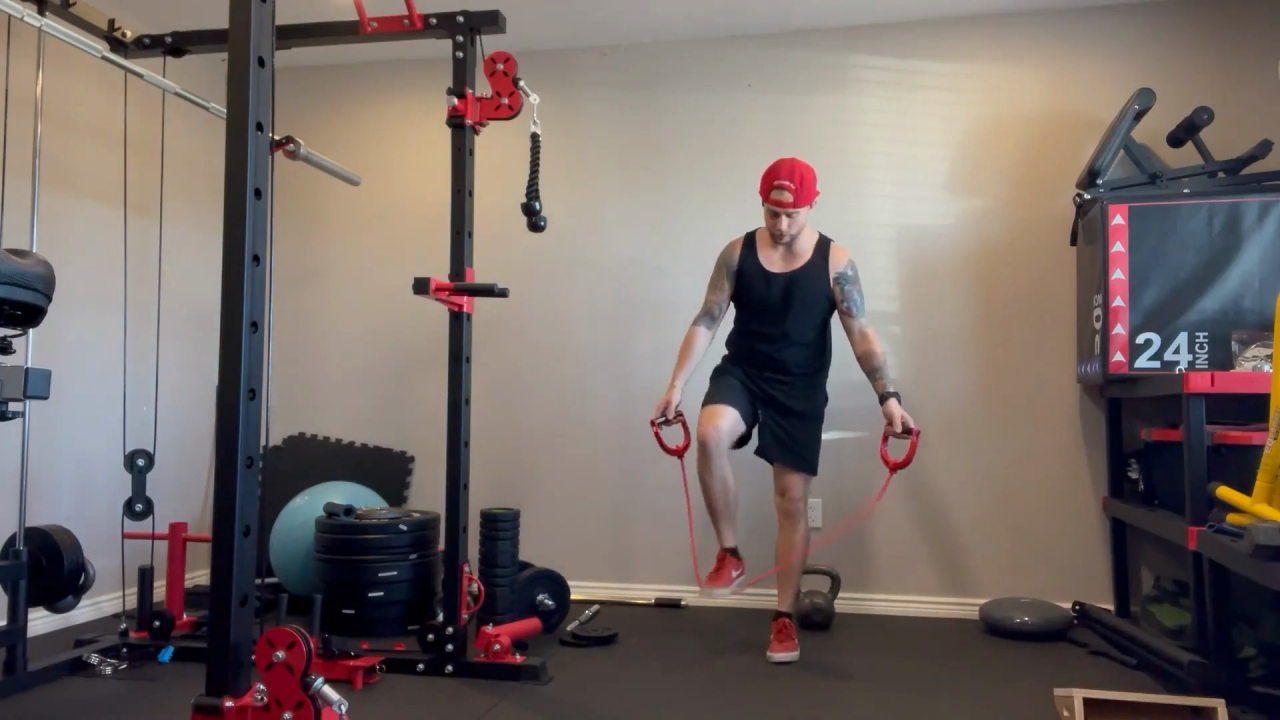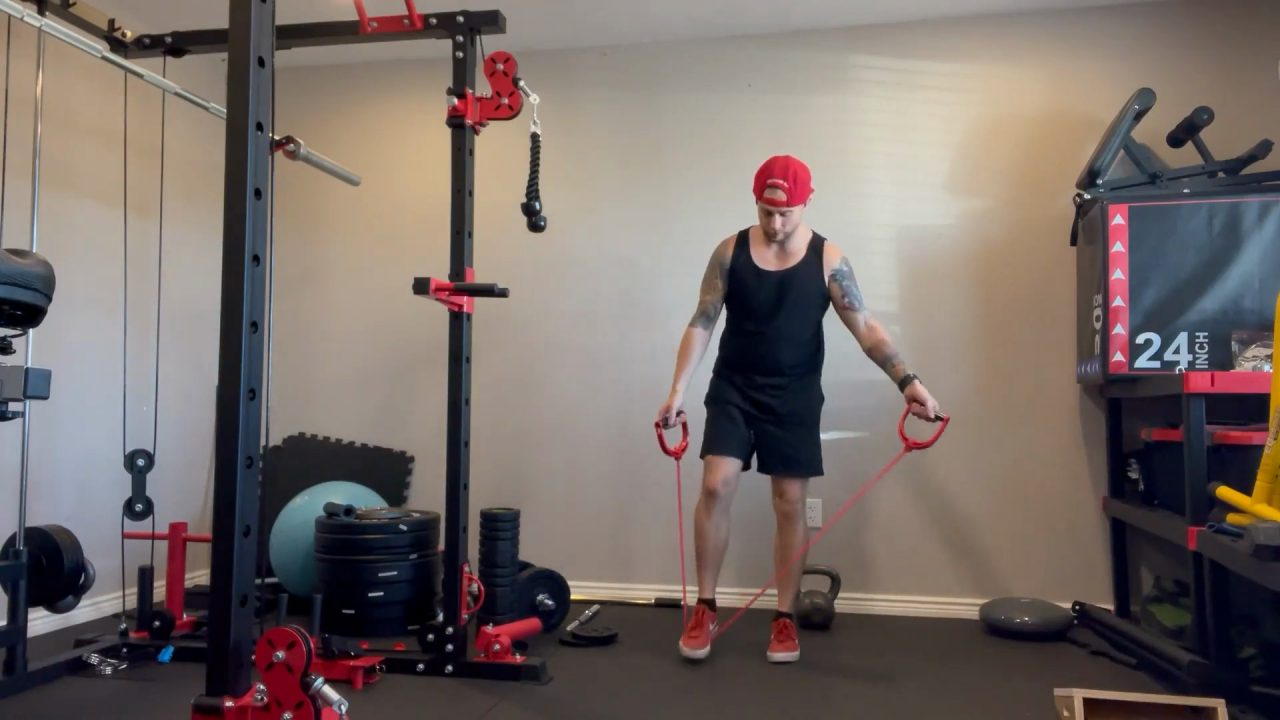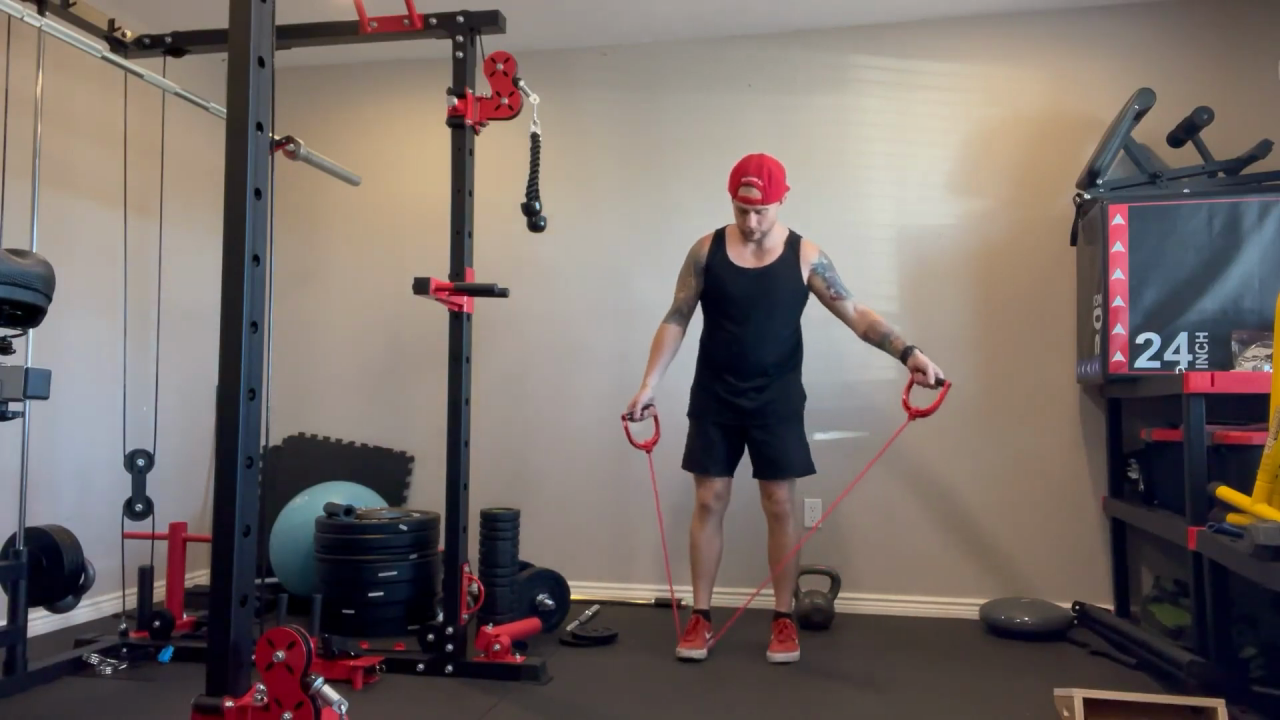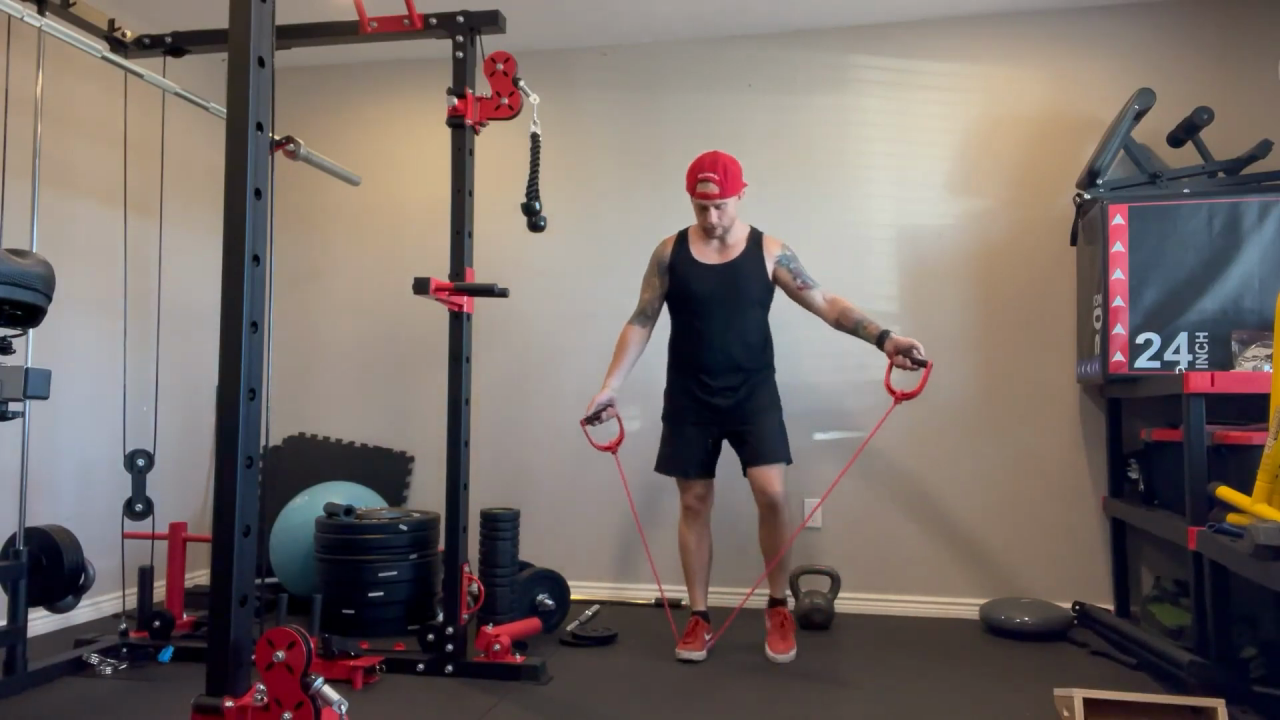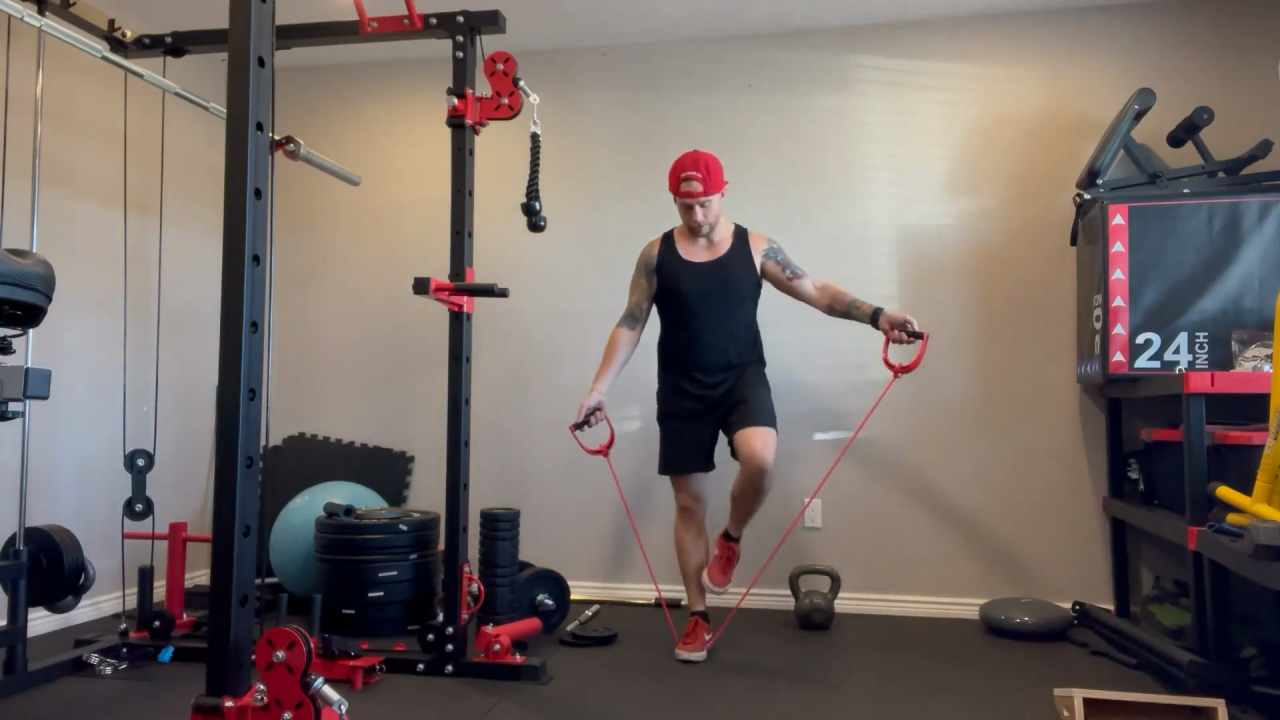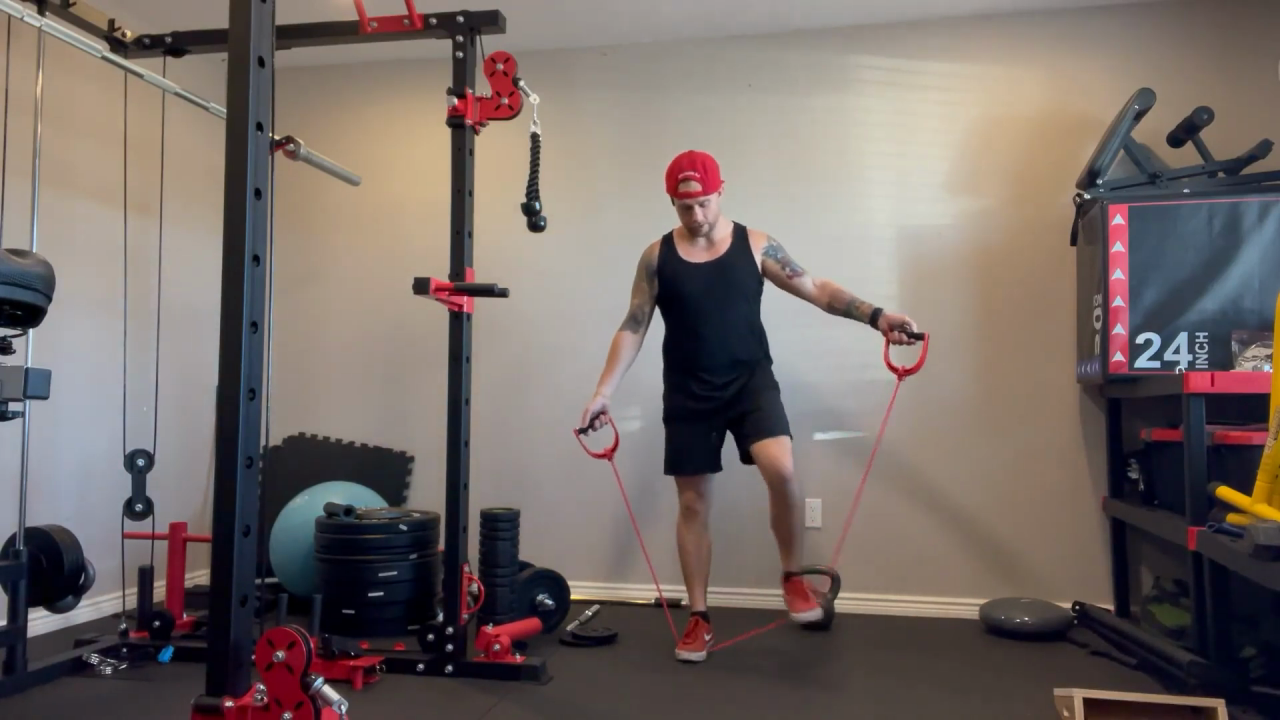
dt=0.3s
person 1, frame 1
left shoulder: (835, 261)
right shoulder: (737, 252)
left elbow: (861, 334)
right elbow: (706, 322)
left wrist: (888, 397)
right wrist: (676, 385)
left hip: (800, 390)
right hip: (742, 373)
left knee: (792, 500)
right knee: (709, 432)
left ankle: (784, 618)
right ankle: (728, 551)
person 1, frame 2
left shoulder: (828, 259)
right shoulder: (730, 251)
left elbow: (865, 327)
right elbow: (701, 322)
left wrist: (908, 382)
right wrist: (678, 388)
left hip: (794, 396)
right hip: (733, 389)
left knee: (790, 504)
right knee: (716, 488)
left ankle: (784, 618)
right ankle: (704, 608)
person 1, frame 3
left shoulder: (806, 256)
right shoulder: (706, 251)
left elbow: (855, 313)
right elbow: (676, 320)
left wrist: (909, 353)
right wrist: (648, 384)
left hip: (777, 398)
right hip: (714, 396)
left knee: (779, 505)
right knee: (709, 502)
left ankle: (783, 618)
right ankle: (700, 616)
person 1, frame 4
left shoulder: (770, 251)
right shoulder: (670, 252)
left elbow: (825, 303)
right elbow: (641, 322)
left wrist: (884, 338)
right wrist: (610, 386)
left hip: (753, 391)
right hip: (689, 397)
left knee: (772, 493)
right knee: (694, 504)
left ankle: (779, 603)
right ankle: (699, 617)
person 1, frame 5
left shoulder: (755, 246)
right shoulder: (657, 253)
left elbow: (815, 290)
right elbow: (630, 324)
left wrist: (877, 315)
right wrist: (598, 389)
left hip: (742, 378)
right hip: (681, 392)
left knee: (759, 458)
right knee: (688, 501)
left ankle: (730, 540)
right ankle: (698, 619)
person 1, frame 6
left shoulder: (756, 244)
right shoulder: (657, 256)
left elbow: (815, 288)
right elbow: (633, 328)
left wrist: (876, 316)
right wrist: (603, 393)
left hip: (750, 381)
right hip: (688, 394)
left knee: (780, 469)
right knee: (693, 503)
left ankle: (795, 576)
right ankle: (699, 620)
